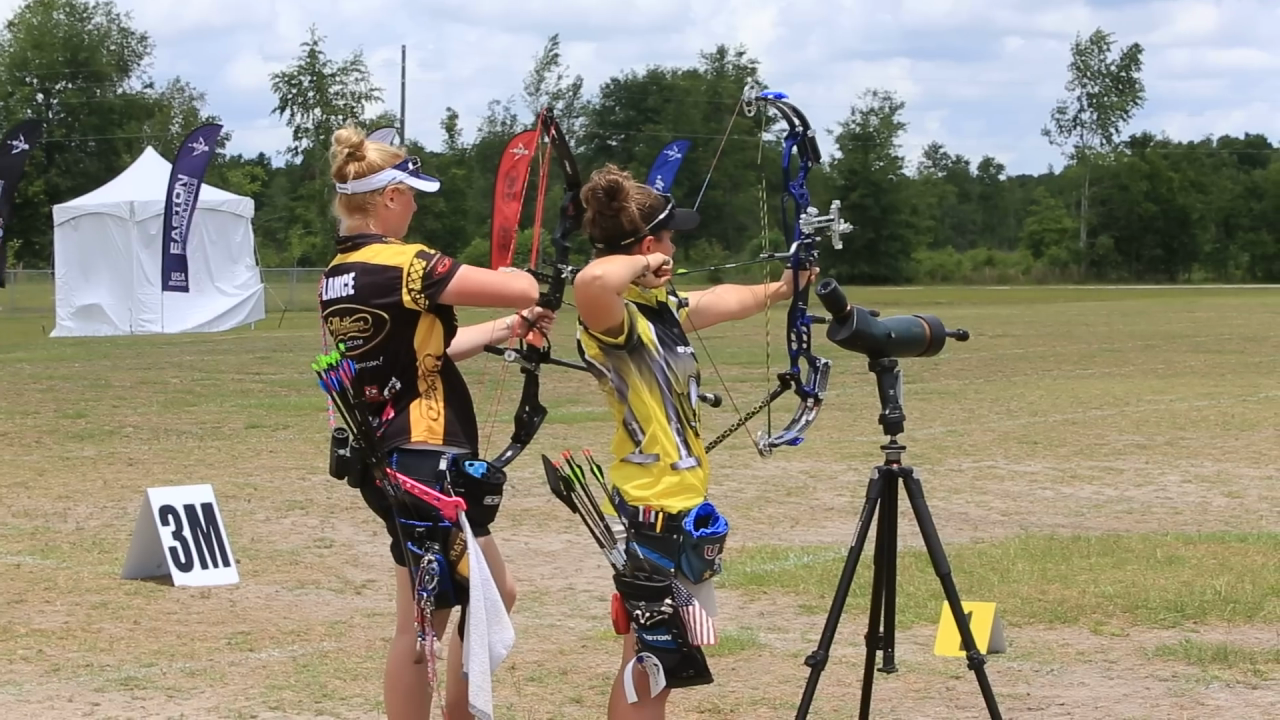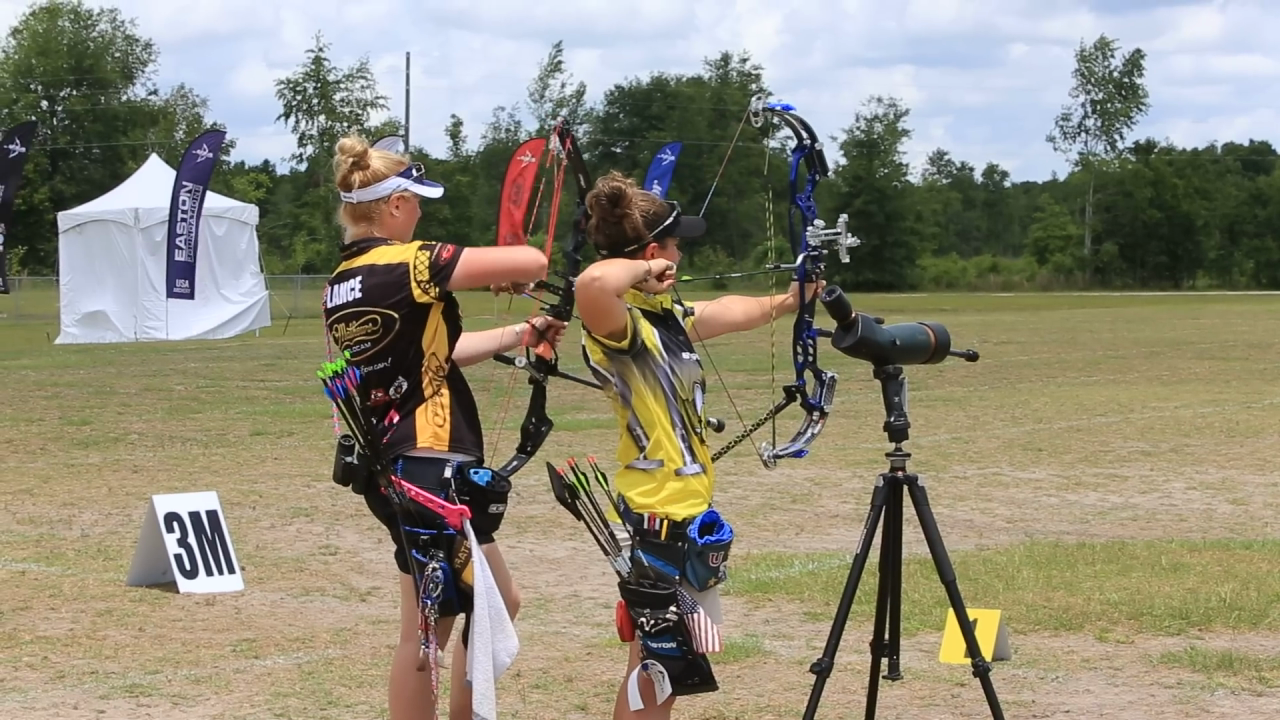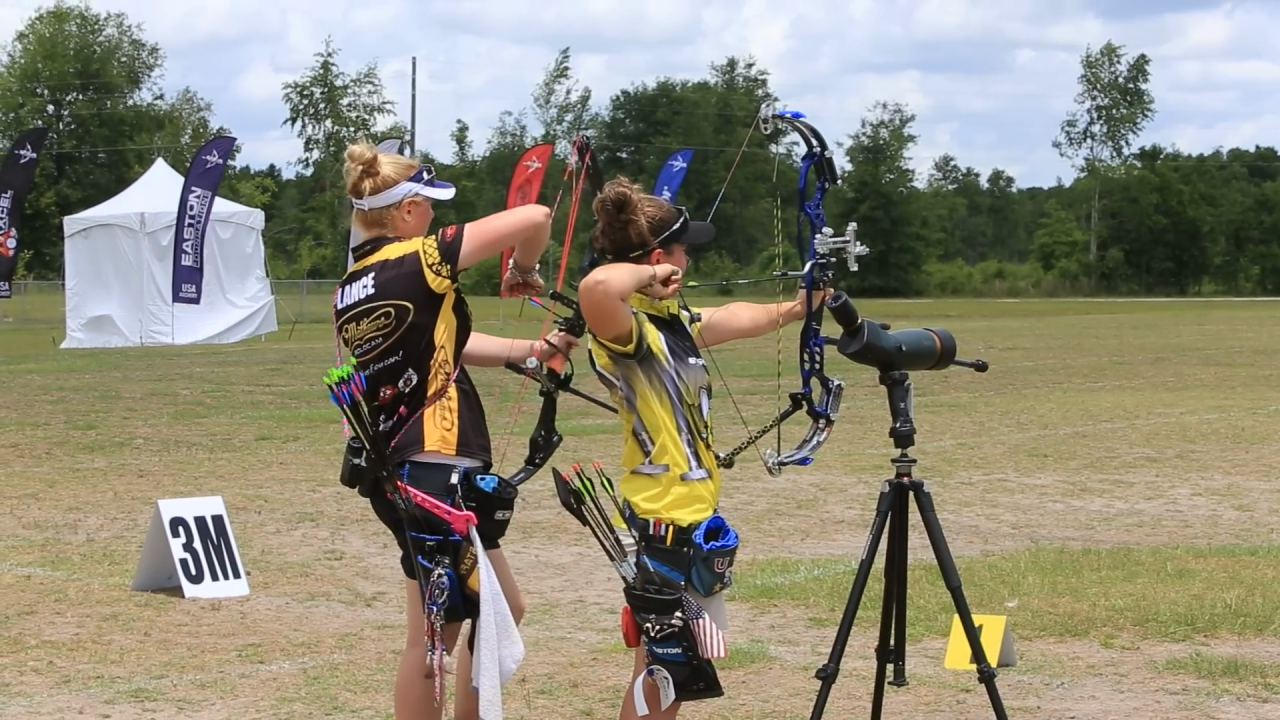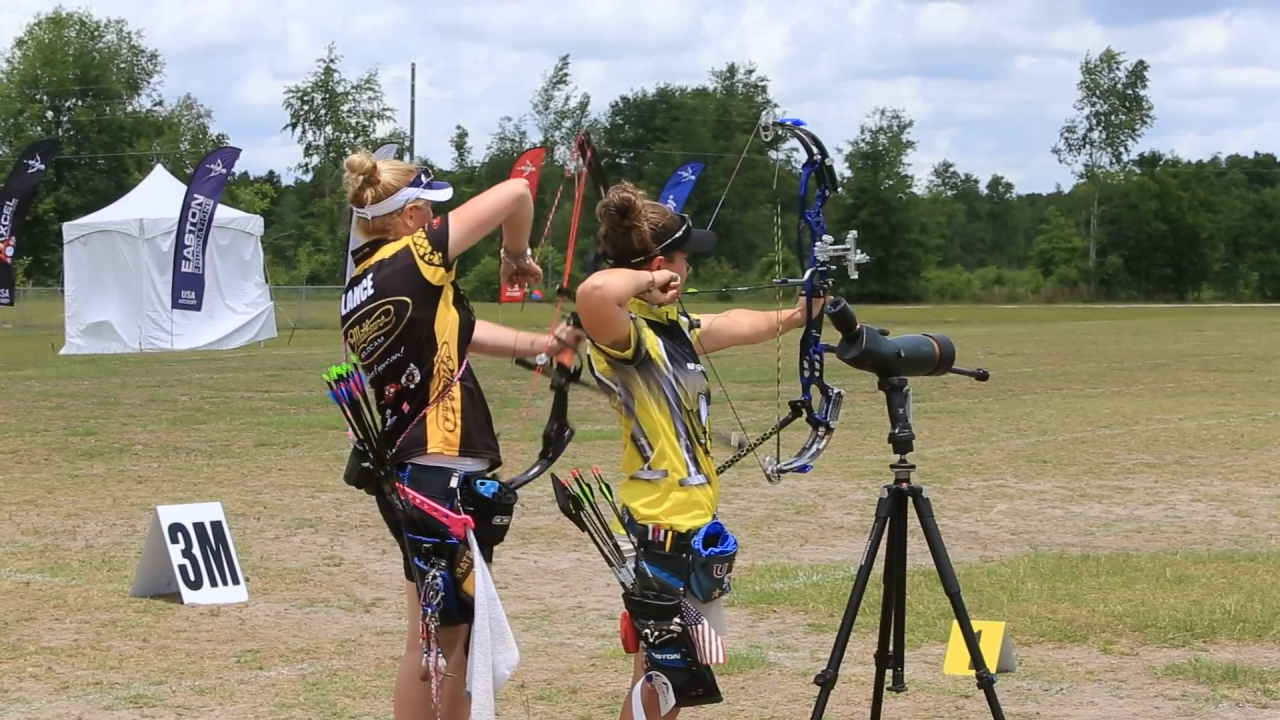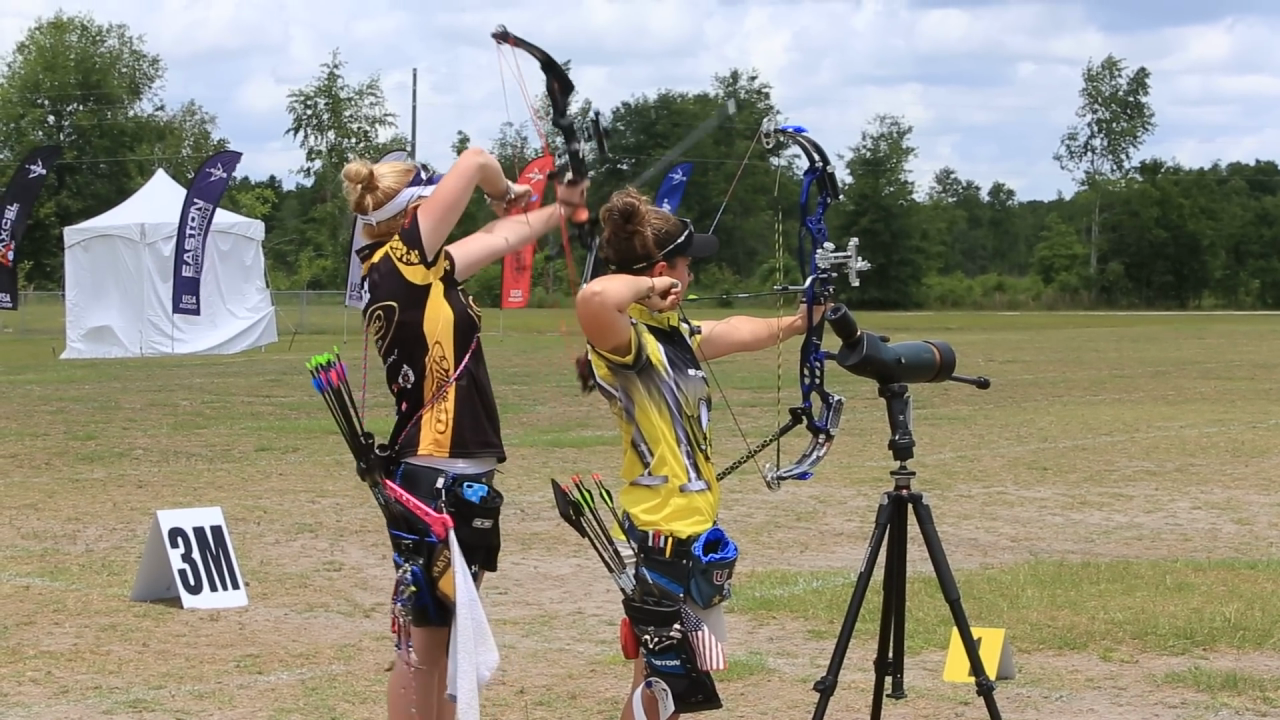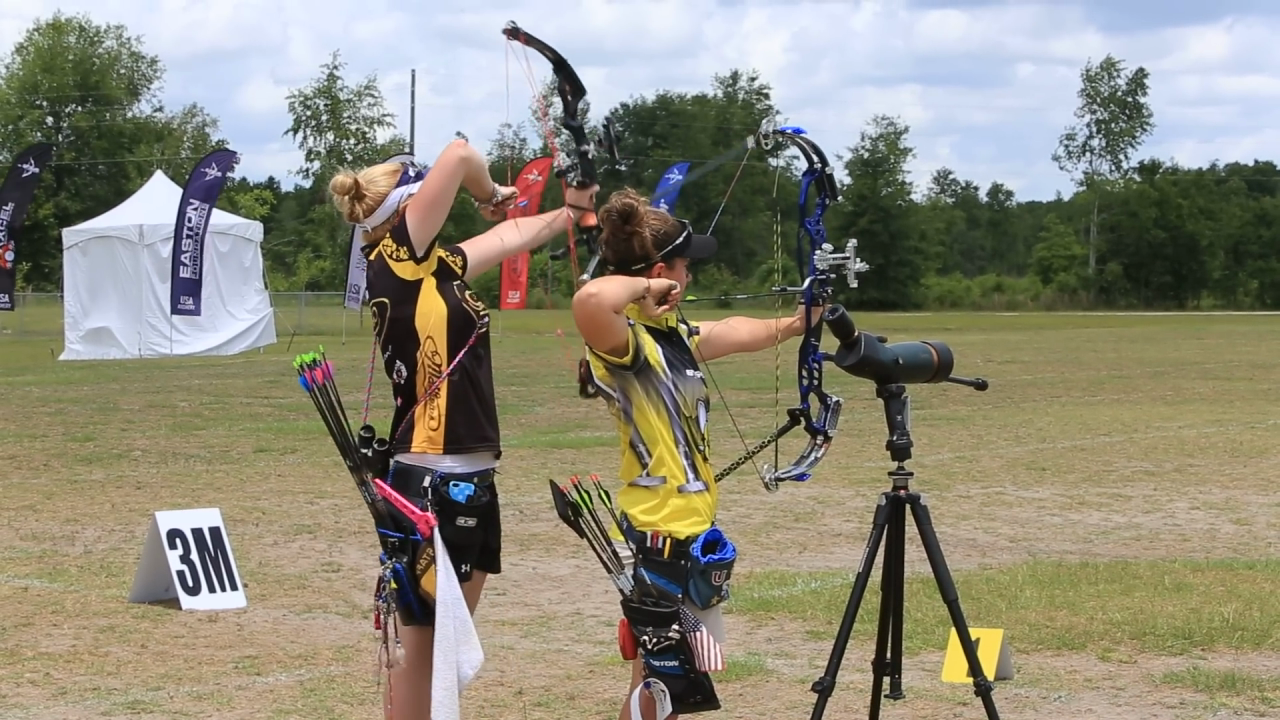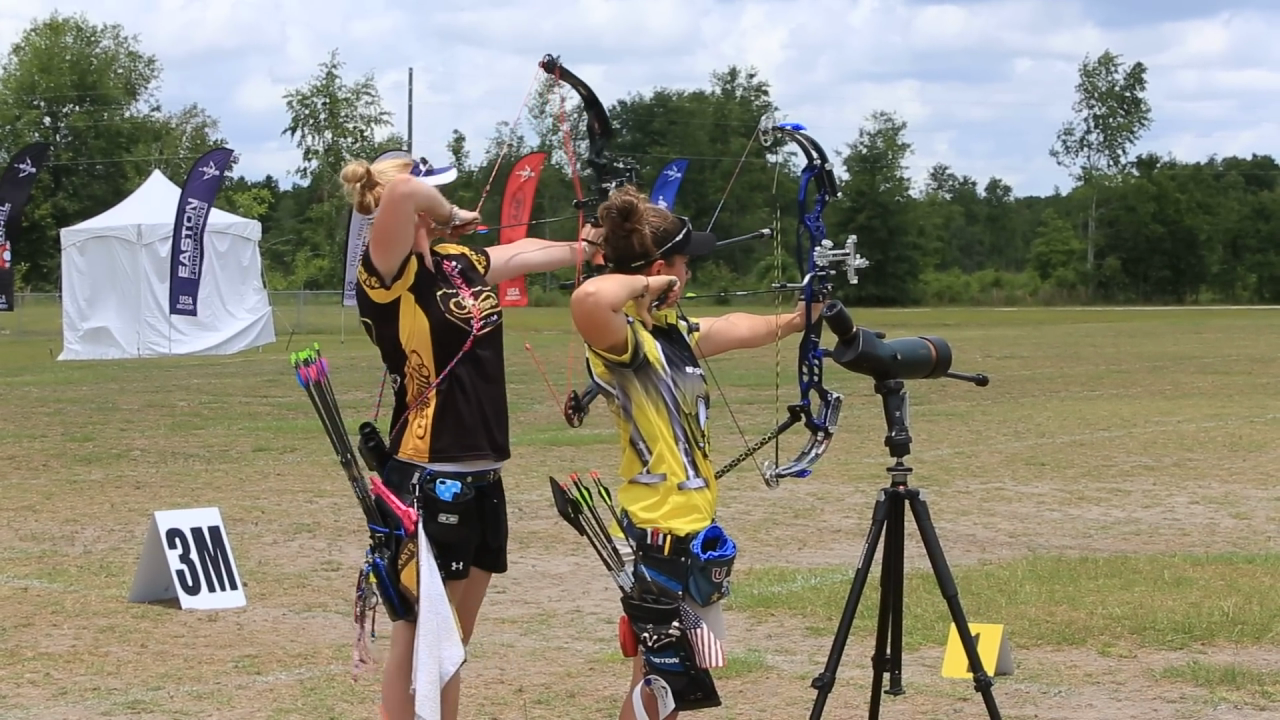
dt=0.5s
person 1, frame 1
left shoulder: (340, 275)
right shoulder: (401, 265)
right elbow: (523, 291)
left wrist: (506, 329)
right wrist: (509, 274)
left hip: (391, 461)
right hip: (423, 464)
left knee: (494, 594)
right knee: (421, 625)
person 1, frame 2
left shoulder: (343, 283)
right shoulder: (405, 266)
right elbow: (531, 261)
left wrist: (517, 335)
right wrist: (512, 280)
left hip: (390, 467)
right hip: (428, 470)
left knee: (498, 602)
right knee: (426, 630)
person 1, frame 3
left shoulder: (352, 287)
right shoulder: (414, 263)
right elbow: (534, 217)
left wrist: (531, 350)
right wrist: (524, 269)
left hip: (397, 472)
right hip: (435, 474)
left knee: (502, 608)
right knee: (434, 636)
person 1, frame 4
left shoulder: (364, 286)
right shoulder: (408, 261)
left elbow: (456, 328)
right elbow: (513, 193)
left wrist: (540, 344)
right wrist: (518, 256)
left hip: (414, 473)
right hip: (437, 478)
left knee: (456, 630)
right knee: (433, 641)
person 1, frame 5
left shoulder: (411, 272)
right shoulder: (397, 264)
left elbow: (491, 240)
right elbow: (473, 162)
left wrist: (558, 210)
right wrist: (506, 193)
left hip: (455, 477)
right hip: (436, 480)
left knee: (446, 637)
right knee: (424, 643)
person 1, frame 6
left shoulder: (434, 265)
right shoulder: (394, 260)
left elbow: (505, 239)
right elbow: (457, 154)
left wrist: (567, 215)
right wrist: (490, 192)
left hip: (469, 478)
right hip: (431, 482)
right knee: (418, 645)
person 1, frame 7
left shoulder: (458, 263)
right shoulder: (386, 274)
left elbow: (522, 252)
right elbow: (404, 189)
left wrist: (584, 248)
right wrist: (451, 216)
left hip: (480, 479)
right hip: (429, 483)
left knee: (452, 640)
right knee: (416, 642)
person 2, frame 1
left shoulder: (660, 305)
right shoulder: (614, 315)
left elbow: (719, 300)
right elbow: (591, 279)
left wrist: (778, 290)
right wrist: (640, 266)
left hip: (677, 510)
right hip: (653, 515)
left knee: (659, 660)
right knee: (648, 670)
person 2, frame 2
left shoulder: (665, 313)
right shoulder: (619, 322)
left elbow: (724, 310)
right elbow: (592, 282)
left wrist: (784, 302)
right wrist: (642, 272)
left hip: (683, 516)
right hip: (658, 523)
left knee: (664, 668)
right knee: (653, 675)
person 2, frame 3
left shoulder: (673, 319)
right shoulder: (625, 327)
left elbow: (732, 318)
right elbow: (595, 286)
left wrist: (793, 309)
right wrist: (647, 275)
left hip: (690, 522)
right hip: (663, 528)
left knee: (671, 672)
right knee: (660, 676)
person 2, frame 4
left shoulder: (672, 325)
right shoulder: (624, 333)
left elbow: (732, 325)
right elbow: (593, 291)
left wrist: (792, 317)
right wrist: (646, 281)
left hip: (691, 528)
right hip: (661, 534)
left knee: (674, 677)
person 2, frame 5
left shoulder: (673, 332)
right shoulder: (625, 340)
left elbow: (734, 332)
right elbow: (592, 297)
left wrist: (793, 325)
right wrist: (645, 287)
left hip: (691, 534)
right hip: (661, 539)
person 2, frame 6
left shoulder: (672, 332)
right shoulder: (624, 340)
left elbow: (733, 332)
right elbow: (589, 299)
left wrist: (791, 325)
right wrist: (642, 287)
left hip: (689, 534)
right hip: (659, 540)
person 2, frame 7
left shoulder: (672, 328)
right shoulder: (625, 338)
left elbow: (733, 327)
right elbow: (588, 298)
left wrist: (790, 321)
right wrist: (642, 285)
left hip: (690, 531)
right hip: (658, 536)
